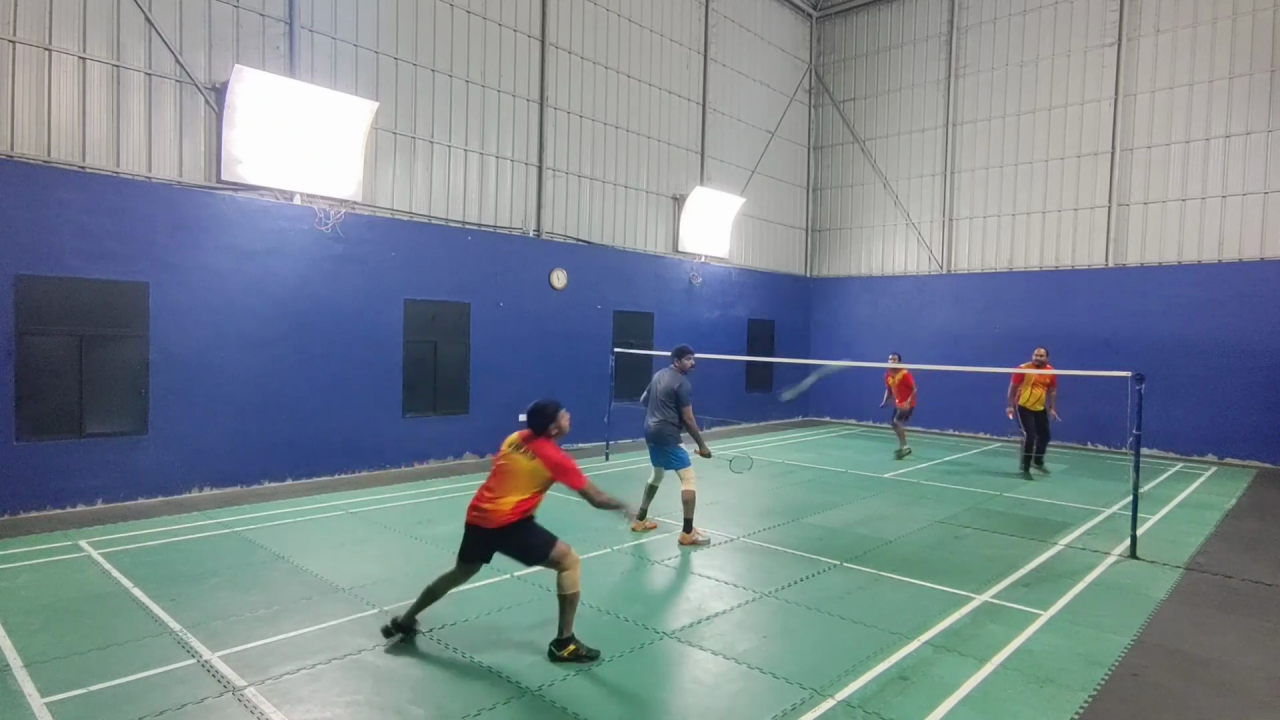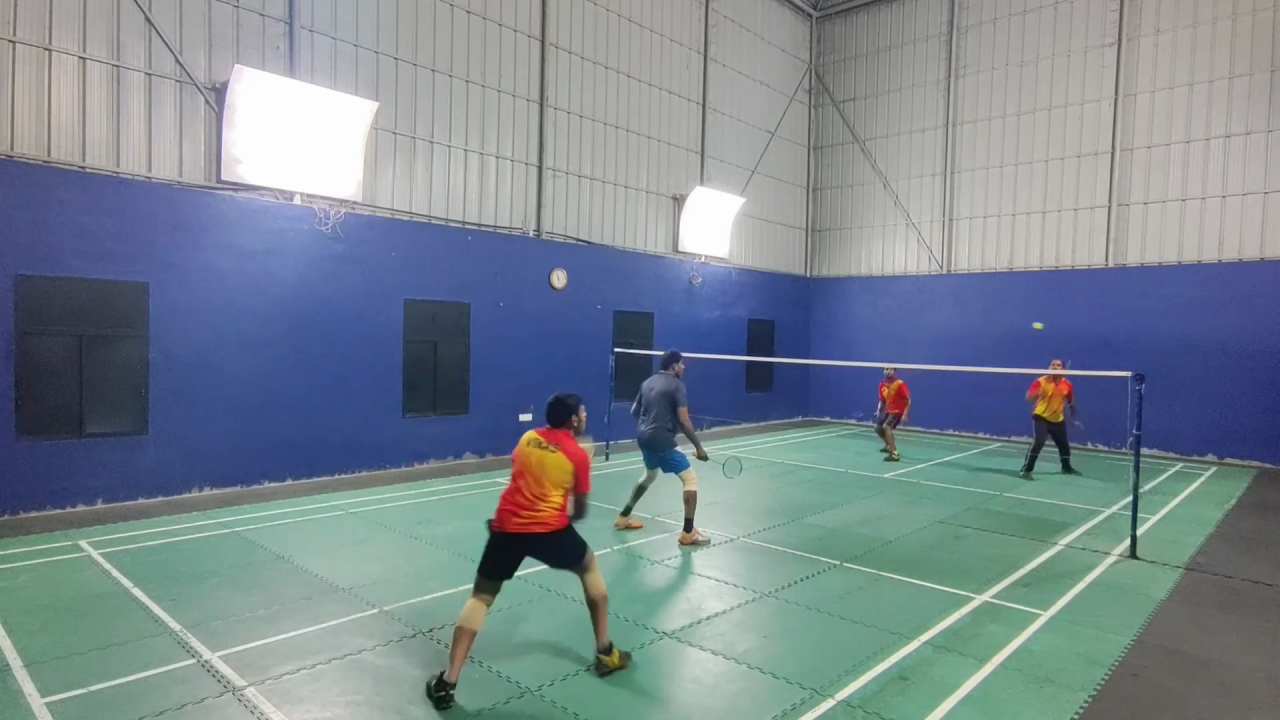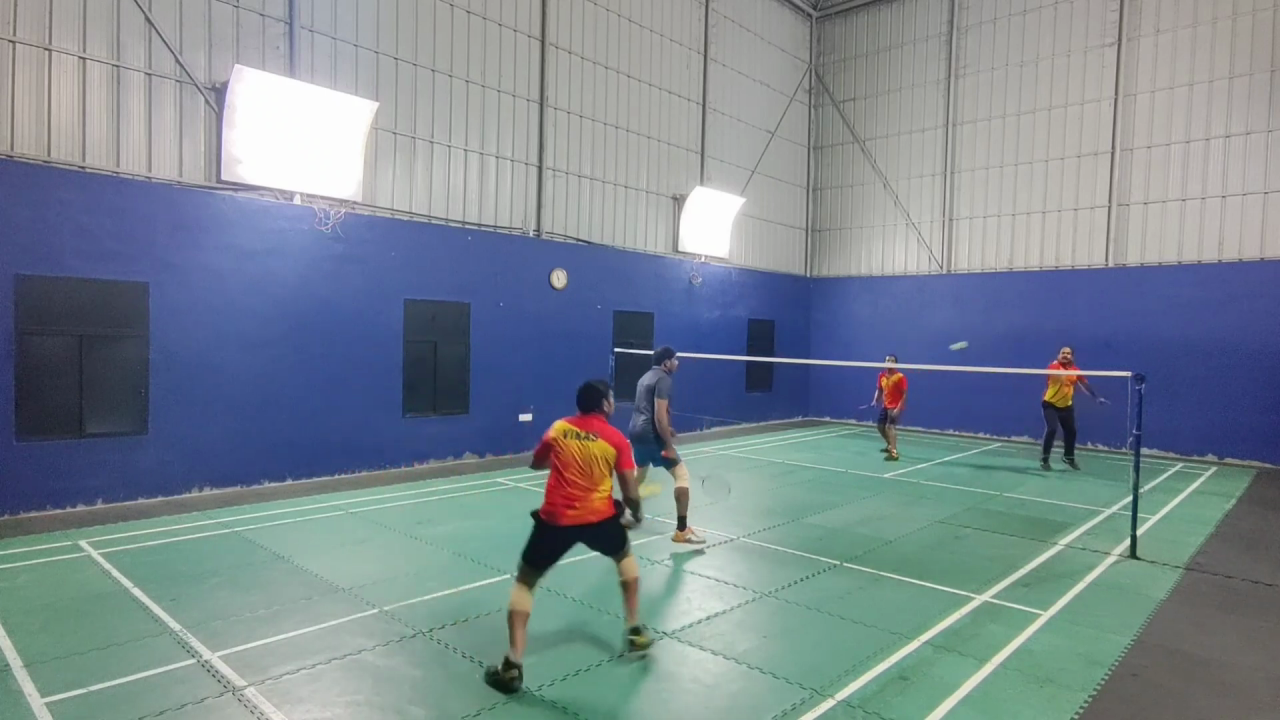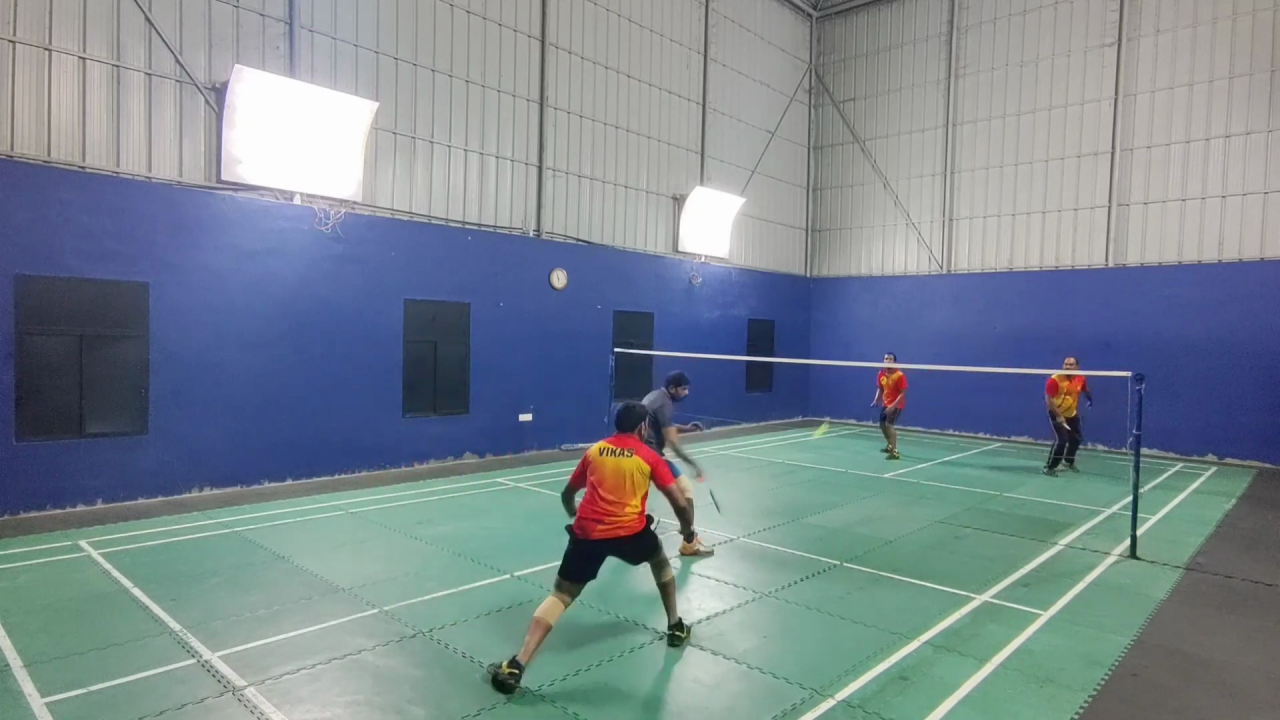
dt=0.3s
person 1, frame 1
left shoulder: (515, 439)
right shoulder: (555, 458)
right elbow: (594, 498)
right wrist: (621, 506)
left hip: (477, 516)
right hip: (508, 523)
left knee: (461, 573)
right knee: (569, 562)
left ankle: (404, 621)
right ankle: (564, 643)
person 1, frame 2
left shoulder: (529, 438)
right shoulder: (577, 455)
right elbow: (579, 504)
left hip: (507, 528)
right hip: (551, 529)
left knee: (480, 597)
right knee: (591, 568)
left ankle: (448, 679)
right ankle: (605, 651)
person 1, frame 3
left shoulder: (558, 429)
right shoulder: (616, 439)
left elbow: (536, 464)
right elbow: (630, 494)
right wrist: (636, 514)
left hip: (555, 519)
right hip: (598, 518)
left knee: (524, 583)
right knee: (625, 556)
left ankle: (513, 664)
right ankle: (634, 630)
person 1, frame 4
left shoulder: (595, 450)
right shoulder: (650, 457)
left elbow: (568, 492)
right elbow: (680, 503)
left wrist: (572, 512)
right wrist: (687, 528)
left hip: (588, 533)
right hip: (630, 531)
left knee: (559, 598)
right knee: (660, 561)
left ankle: (517, 665)
right ankle: (675, 627)
person 2, frame 1
left shoulder: (659, 375)
right shoulder: (682, 383)
left elbow: (644, 400)
right elbow: (688, 419)
right wrist: (702, 445)
left hip: (651, 432)
right hip: (667, 436)
left knee: (657, 475)
right knee: (688, 478)
left ankle: (640, 519)
right ankle: (688, 532)
person 2, frame 2
left shoulder: (648, 383)
right shoulder: (677, 385)
left elbow: (634, 411)
right elbow: (684, 421)
right wrist: (699, 447)
left hip: (644, 438)
right hip: (662, 441)
left knee: (650, 475)
right knee: (690, 478)
left ankle: (624, 516)
right ankle: (688, 532)
person 2, frame 3
left shoulder: (646, 377)
right shoulder: (663, 379)
right elbow: (659, 415)
left wrist: (666, 429)
right wrist: (669, 446)
left hip: (636, 432)
right hip: (651, 436)
left knee: (640, 474)
right knee: (681, 474)
right ankle: (682, 530)
person 2, frame 4
left shoulder: (652, 398)
right shoulder: (664, 406)
right elbow: (672, 442)
left wrist: (686, 428)
right wrist: (694, 465)
right knee: (685, 488)
right ankle: (690, 543)
